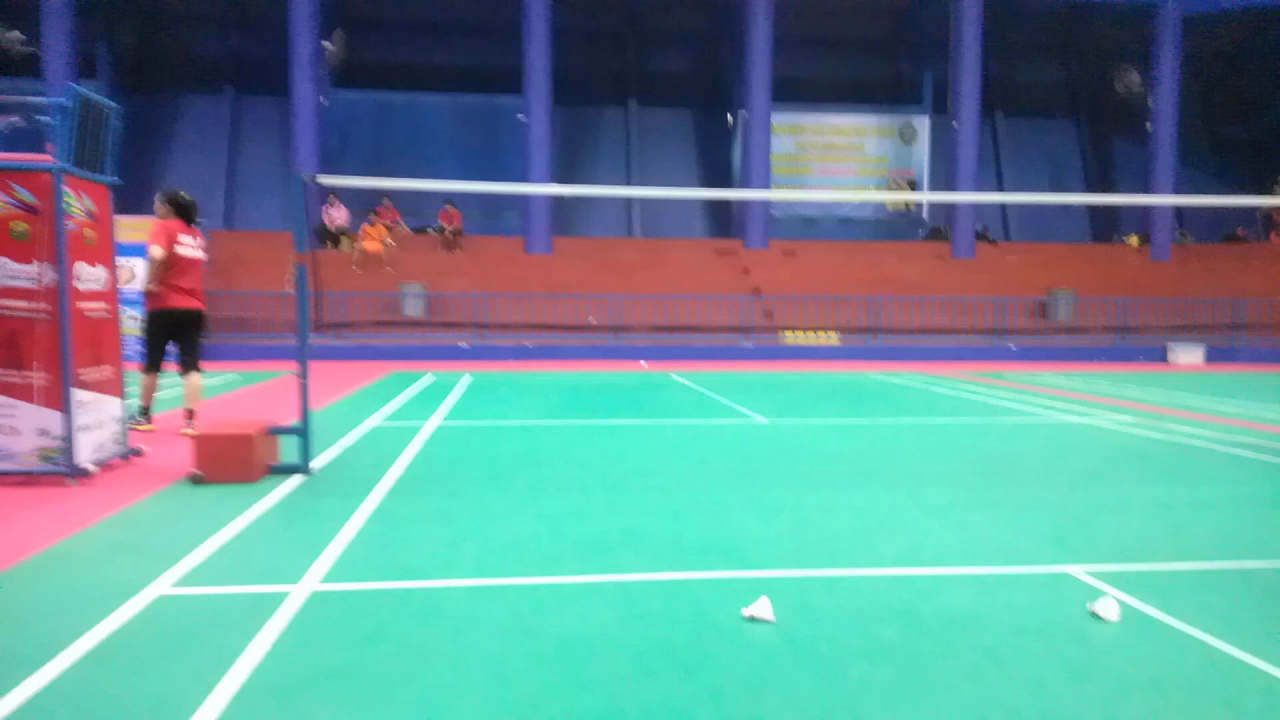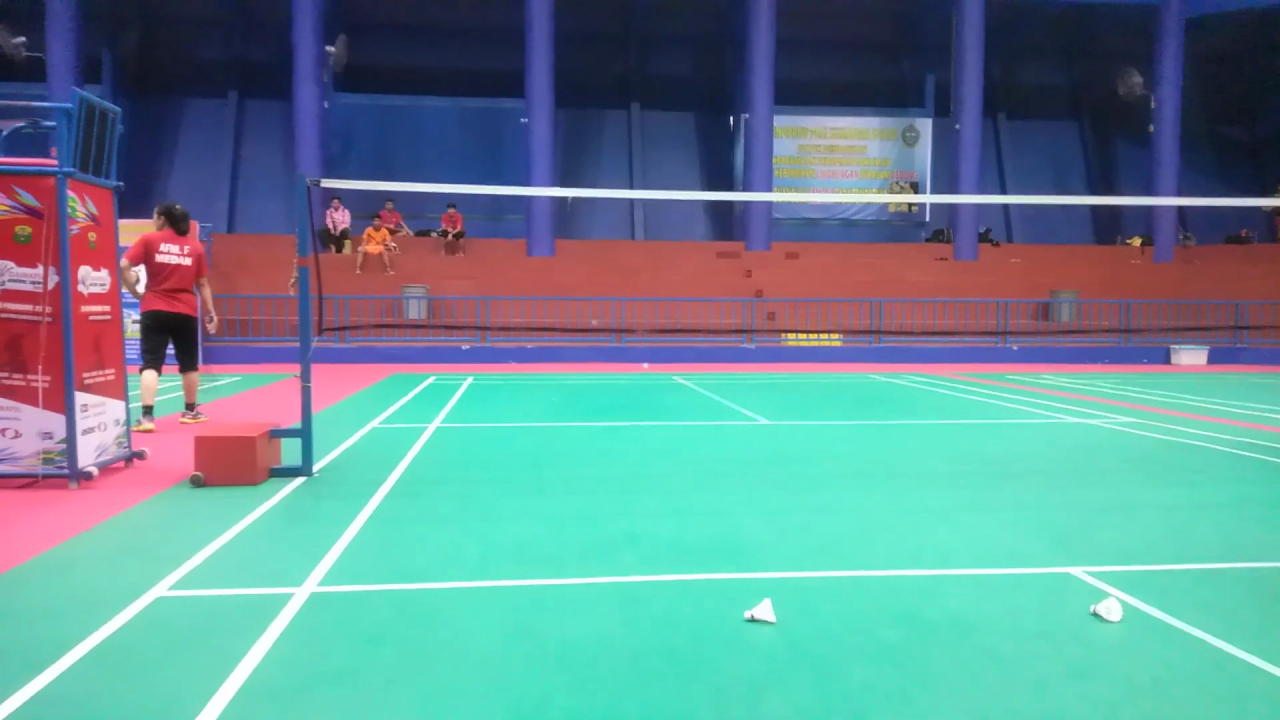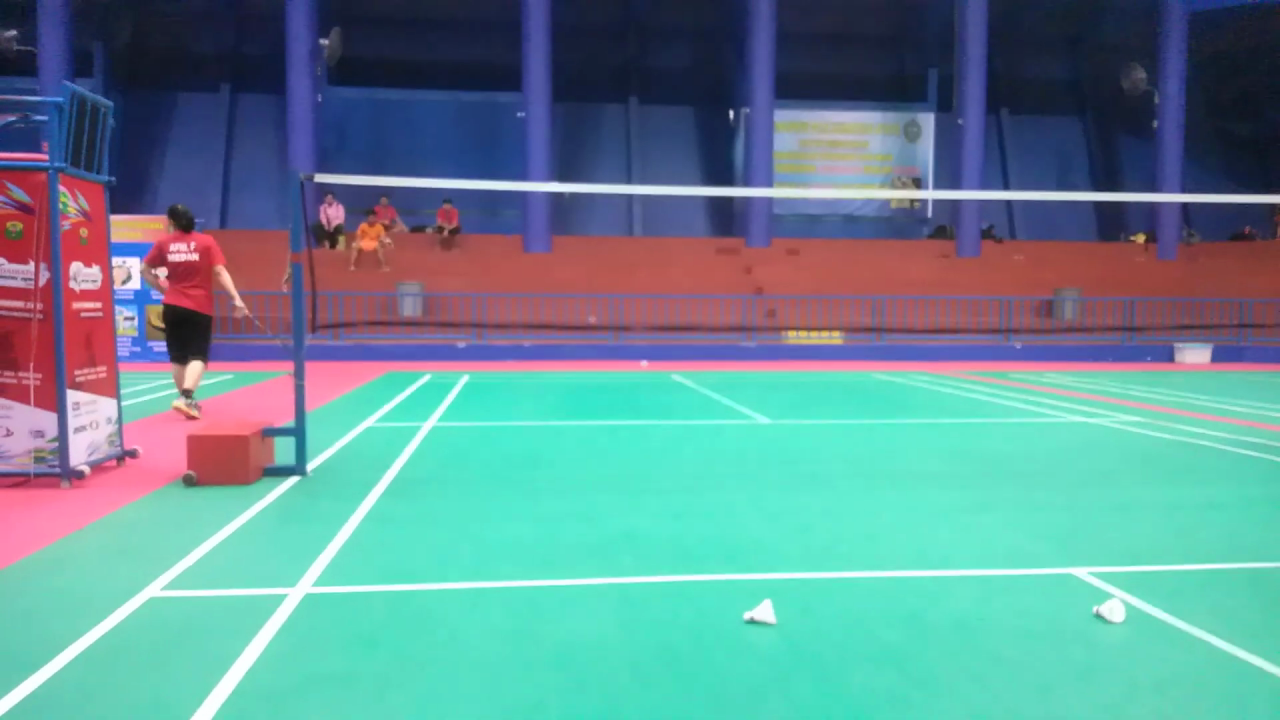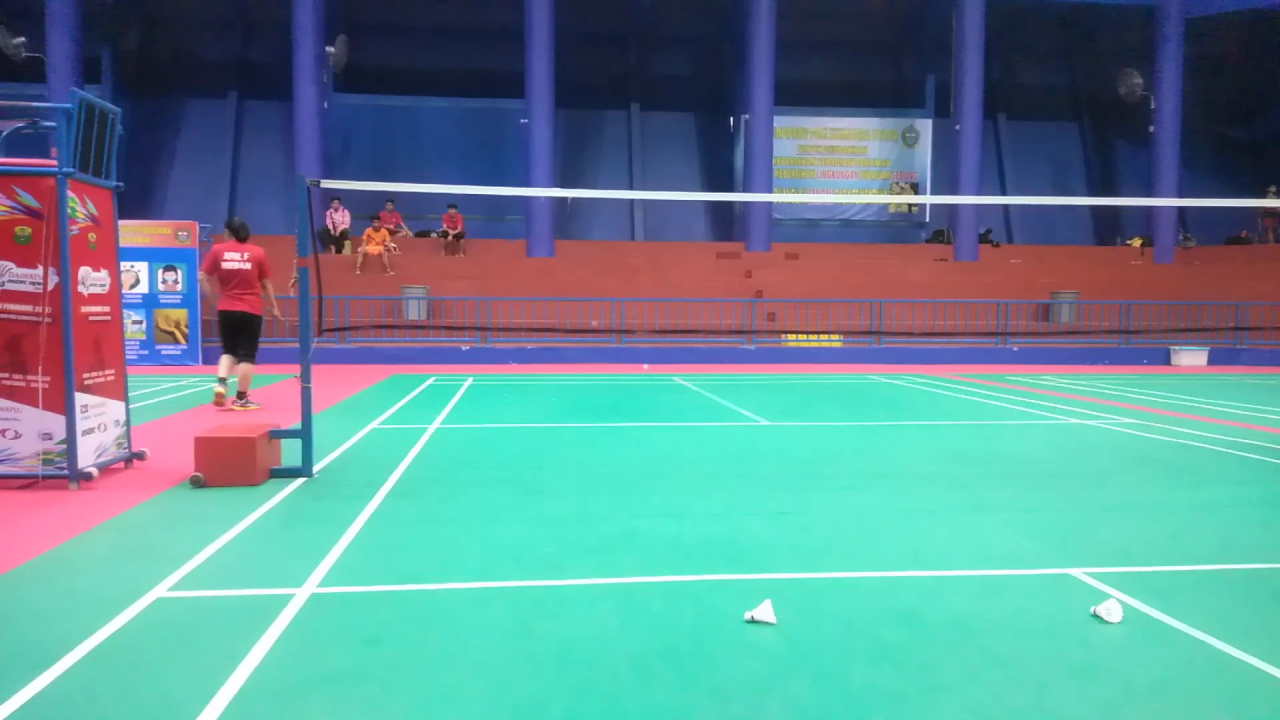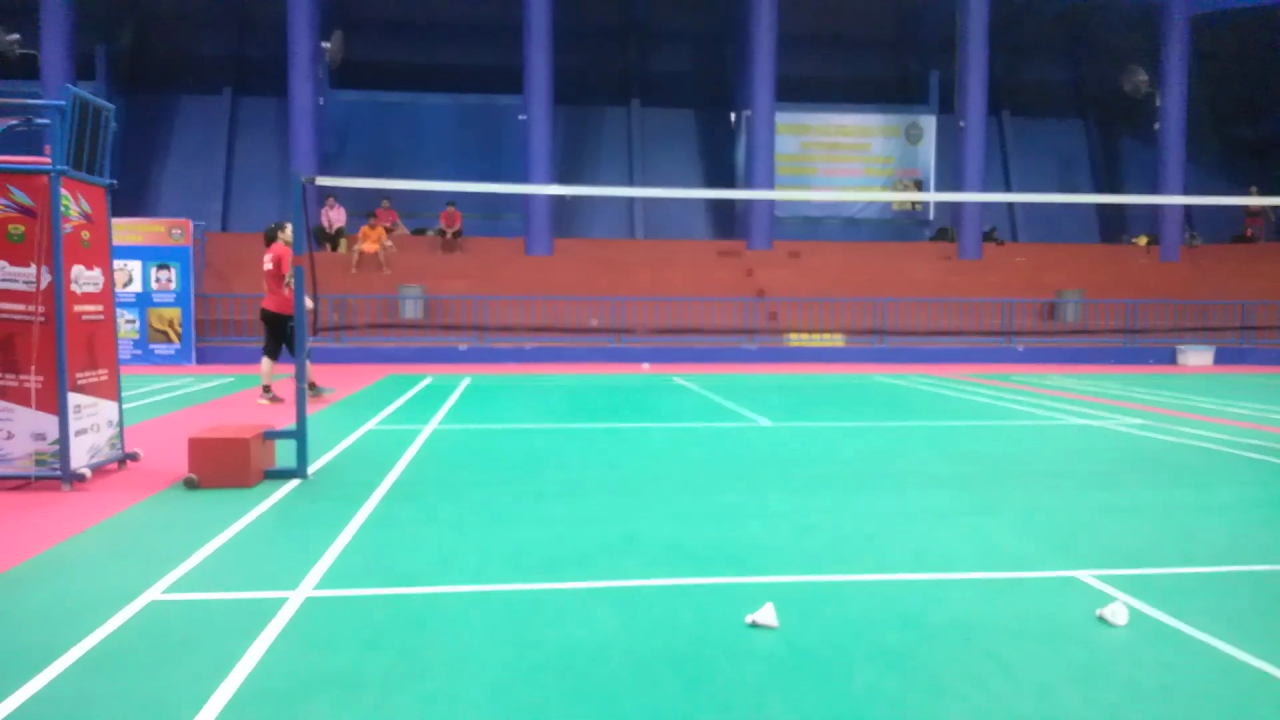
dt=1s
person 1, frame 1
left shoulder: (163, 227)
right shoulder: (197, 235)
left elbow: (157, 255)
left wrist: (150, 284)
left hip: (164, 306)
right hip: (194, 309)
left knee: (152, 363)
right knee: (191, 364)
left ankle: (144, 416)
right ankle: (190, 420)
person 1, frame 2
left shoulder: (149, 239)
right shoulder: (195, 246)
left elbow: (124, 268)
right elbow: (203, 284)
left wrist: (137, 293)
right wrist: (211, 314)
left hip: (155, 310)
right hip: (186, 313)
left knee: (151, 363)
right knee: (189, 363)
left ankle: (147, 416)
right ankle: (191, 411)
person 1, frame 3
left shoulder: (164, 243)
right shoulder: (207, 242)
left elbow: (145, 271)
right elbow: (221, 273)
right wrist: (236, 299)
left hip: (172, 307)
right hip: (200, 307)
left knee: (178, 355)
right knee: (199, 357)
left ankle: (185, 398)
right ankle: (184, 397)
person 1, frame 4
left shoulder: (217, 250)
right shoulder: (258, 253)
left elbow: (203, 279)
right elbow: (266, 285)
left wrist: (216, 300)
right wrist: (274, 307)
left hip: (226, 310)
right hip: (251, 311)
left knee: (229, 351)
right knee: (247, 355)
left ankle: (221, 383)
right ankle: (240, 399)
person 1, frame 5
left shoulder: (269, 252)
right shoulder: (284, 251)
right elbow: (290, 277)
right wrist: (304, 298)
left hip: (268, 308)
right hip: (285, 310)
left knee: (270, 350)
right knee: (299, 350)
left ankle: (266, 392)
right ankle: (312, 388)
